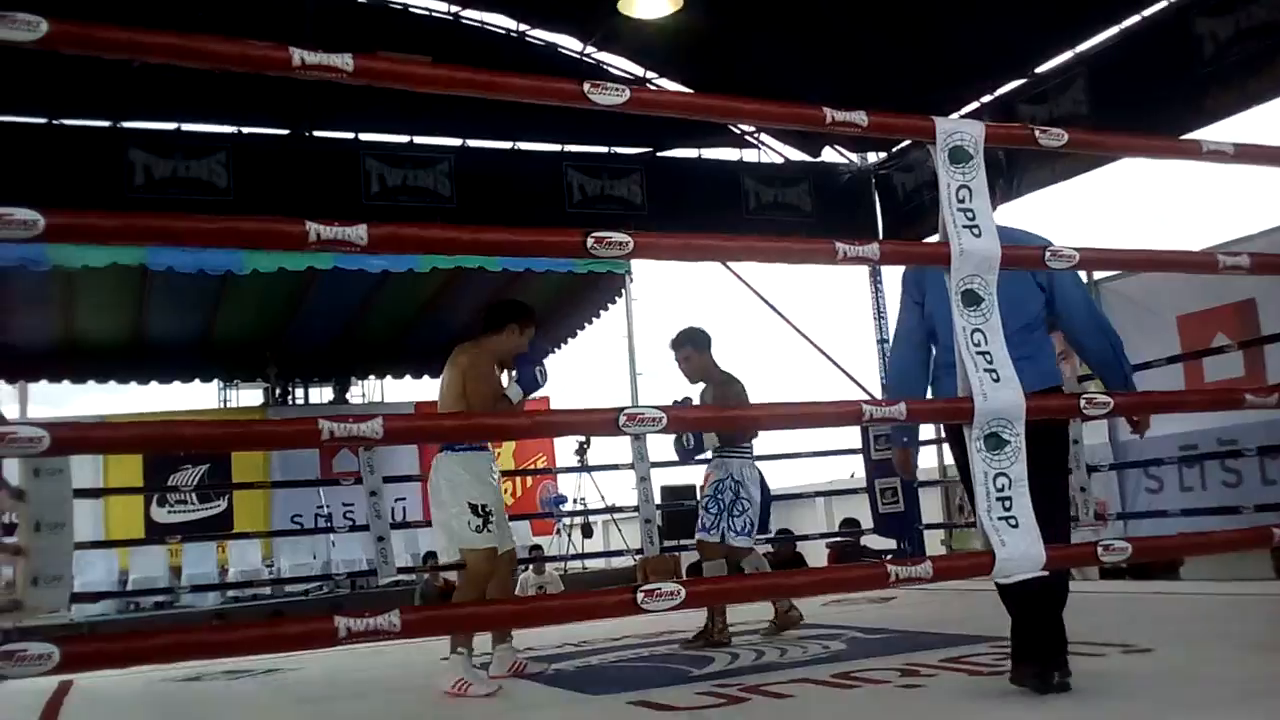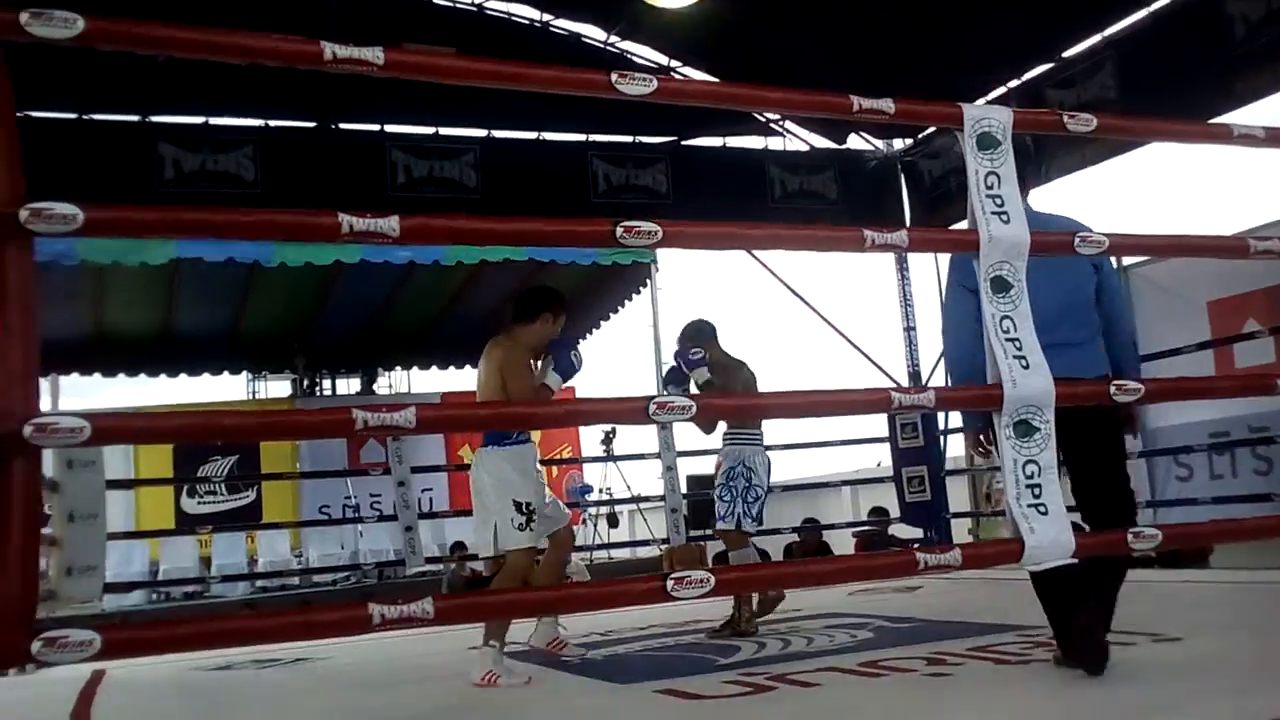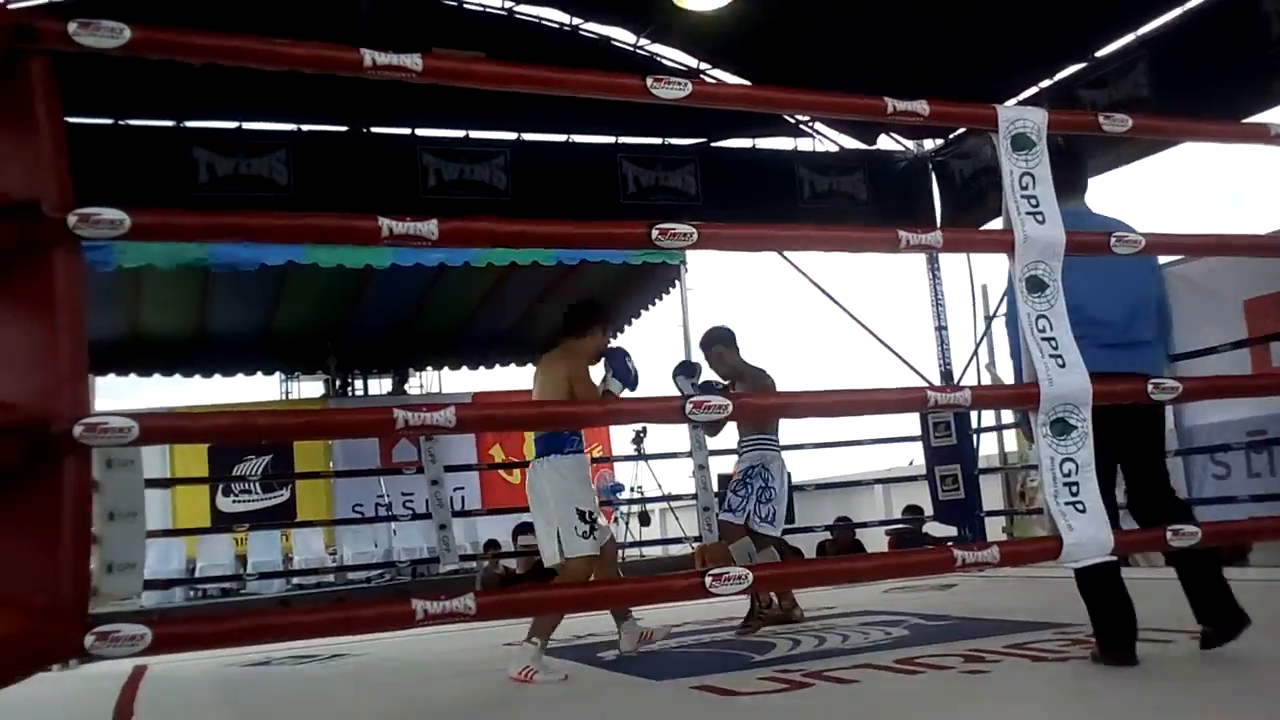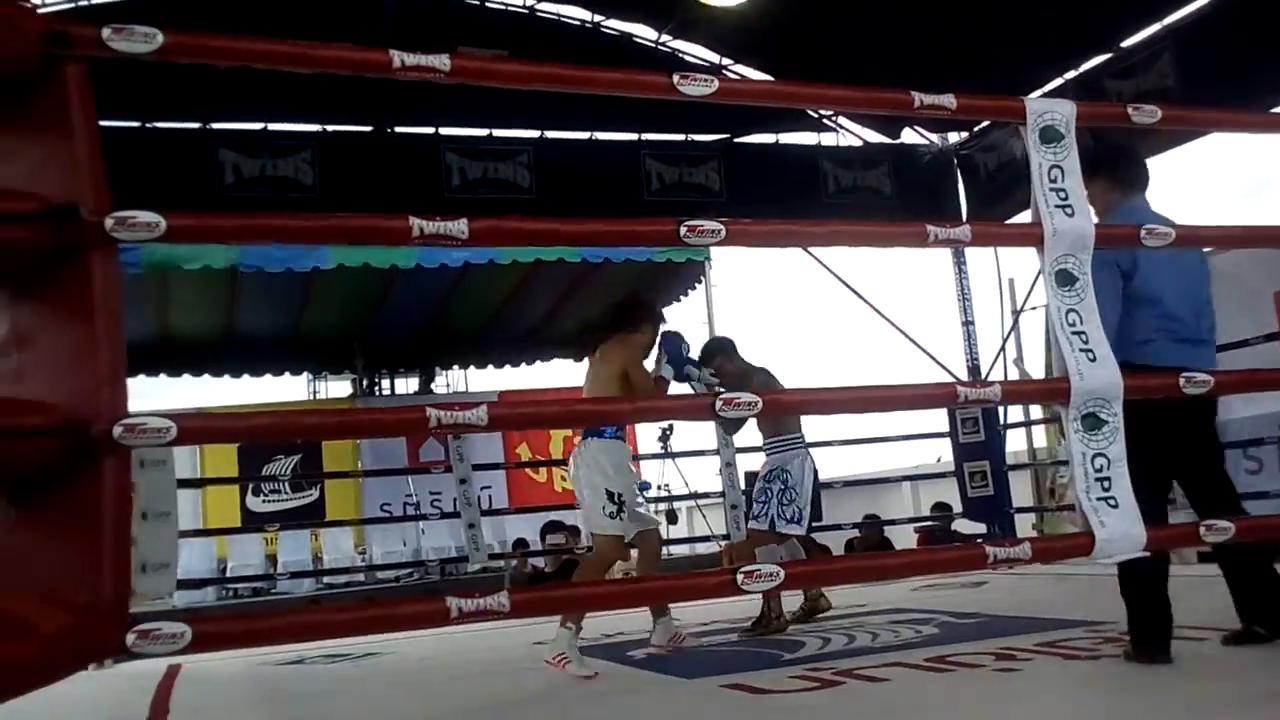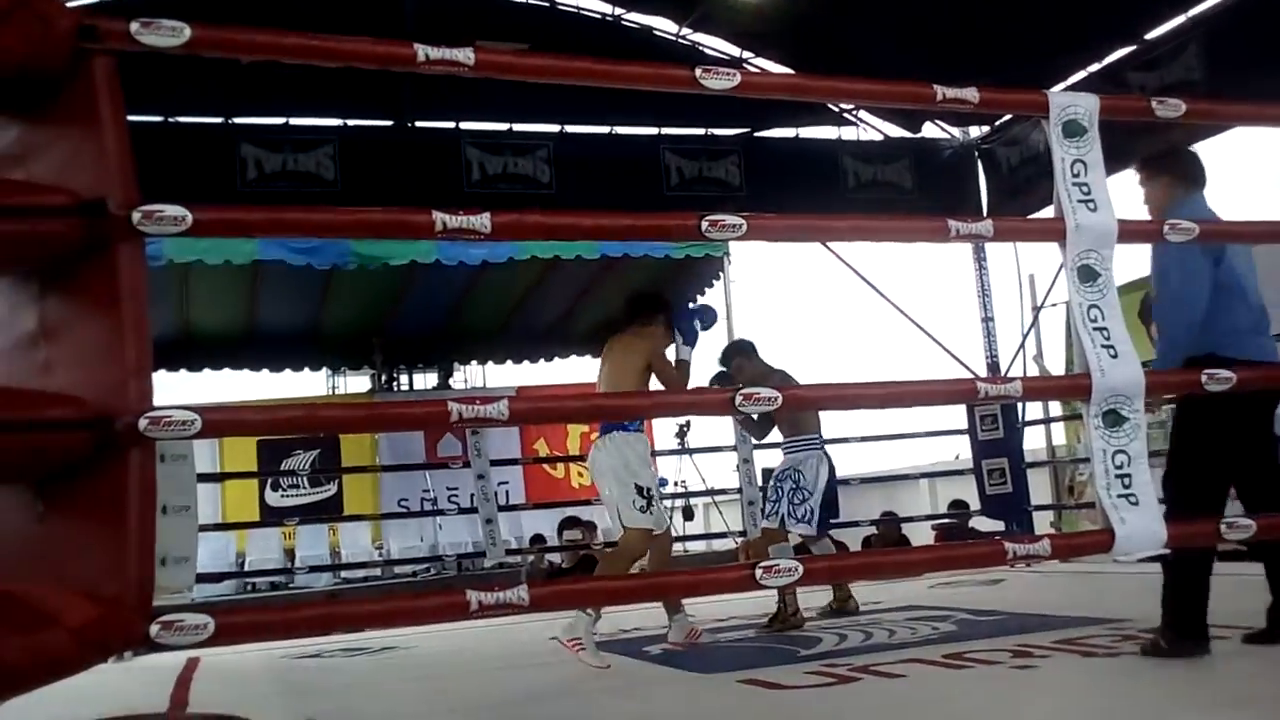
dt=0.2s
person 1, frame 1
left shoulder: (924, 267)
right shoulder: (1035, 251)
left elbow: (909, 353)
right elbow: (1088, 326)
left wrist: (903, 432)
right wrist: (1124, 391)
right knee: (1046, 530)
left ankle: (1037, 651)
right ankle: (1038, 656)
person 1, frame 2
left shoulder: (970, 252)
right shoulder: (1079, 236)
left elbow: (961, 342)
right elbow: (1118, 320)
left wrist: (973, 417)
right wrist: (1130, 389)
right knee: (1112, 512)
left ankle: (1076, 638)
right ankle: (1089, 623)
person 1, frame 3
right shoulder: (1132, 238)
left elbow: (1025, 329)
right elbow: (1160, 319)
left wrist: (1029, 407)
right hip: (1142, 388)
right knee: (1160, 504)
left ankle: (1115, 639)
right ankle: (1219, 612)
person 1, frame 4
left shoulder: (1104, 238)
right shoulder: (1185, 239)
left elbow: (1099, 320)
left knee: (1139, 512)
right knee: (1217, 499)
left ankle: (1149, 636)
person 1, frame 5
left shoulder: (1180, 229)
left elbow: (1183, 308)
left wrist: (1161, 376)
left hip: (1217, 372)
left knee: (1190, 501)
left ankle: (1183, 628)
person 2, frame 1
left shoulder: (481, 361)
right shoulder: (475, 356)
left elbow: (488, 412)
right elbow: (487, 416)
left wrist: (516, 382)
right wrist: (520, 387)
left hip: (474, 467)
right hip: (460, 467)
left knee: (504, 560)
right knee: (482, 563)
left ankle: (503, 654)
right ankle: (458, 665)
person 2, frame 2
left shoulder: (513, 351)
right shoulder: (511, 348)
right elbow: (526, 406)
left wrist: (548, 369)
right wrist: (557, 374)
left hip: (517, 461)
right hip: (503, 460)
left knee: (562, 534)
right knee: (521, 560)
left ankle: (546, 629)
right ankle: (489, 660)
person 2, frame 3
left shoulder: (555, 361)
right shoulder: (573, 361)
left wrist: (609, 382)
right wrist: (616, 380)
left hip: (562, 469)
right hip: (560, 469)
left knee: (605, 550)
right knee: (580, 566)
left ankle: (629, 631)
right ankle: (528, 655)
person 2, frame 4
left shoulder: (608, 351)
right shoulder: (625, 351)
right elbow: (650, 398)
left wrist: (669, 369)
right wrist: (668, 365)
left hip: (607, 455)
right hip: (602, 454)
left knee: (650, 538)
right knee: (608, 548)
left ankle: (663, 627)
right ankle: (564, 641)
person 2, frame 5
left shoulder: (616, 346)
right shoulder: (646, 341)
right elbow: (677, 388)
right wrist: (686, 343)
left hip: (614, 446)
right hip: (624, 445)
left knee: (661, 537)
right knee: (637, 540)
left ankle: (678, 623)
right ankle: (580, 624)
person 3, frame 1
left shoulder: (727, 386)
right shoulder: (709, 392)
left elbow: (748, 431)
left wrist: (706, 438)
left hip: (734, 472)
right hip: (723, 472)
left knee: (709, 545)
right knee: (739, 547)
left ankle: (716, 627)
right ankle: (784, 609)
person 3, frame 2
left shoulder: (736, 371)
right shoulder: (714, 379)
right elbow: (709, 426)
left wrist: (698, 373)
right wrist: (681, 396)
left hip: (744, 458)
right hip: (734, 459)
left knee: (731, 532)
right knee: (735, 534)
left ankle: (743, 616)
right ankle: (767, 590)
person 3, frame 3
left shoulder: (758, 379)
right shoulder: (730, 388)
right elbow: (712, 428)
left hip: (763, 464)
right hip: (749, 464)
left knee: (729, 528)
right knee: (757, 537)
left ankle: (762, 601)
right ankle: (788, 605)
person 3, frame 4
left shoulder: (758, 378)
right shoulder: (746, 387)
right elbow: (731, 426)
left hip: (787, 462)
right hip: (782, 464)
left knee: (759, 533)
right knee: (780, 533)
left ankle: (772, 613)
right ankle: (813, 596)
person 3, frame 5
left shoulder: (777, 380)
right shoulder: (774, 387)
right elbow: (760, 432)
left hip: (803, 461)
right hip: (812, 461)
left knee: (773, 529)
right knee: (812, 531)
left ankle: (789, 609)
right ankle: (843, 596)
